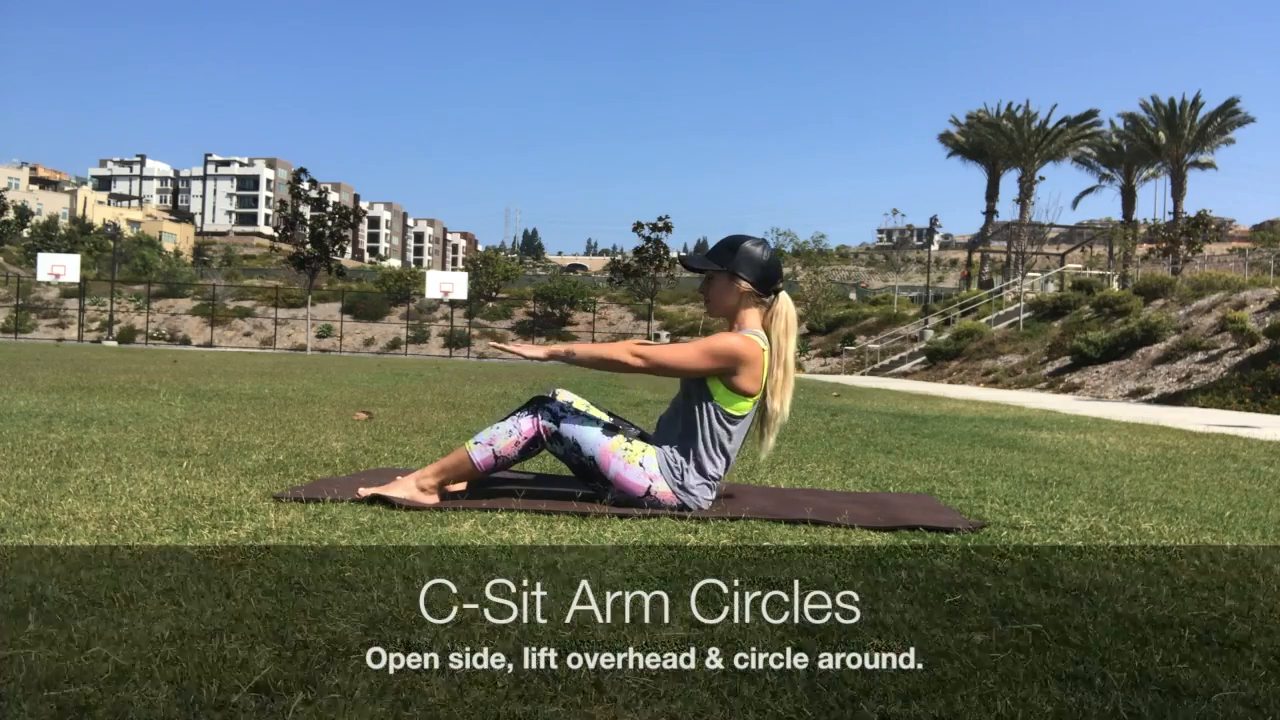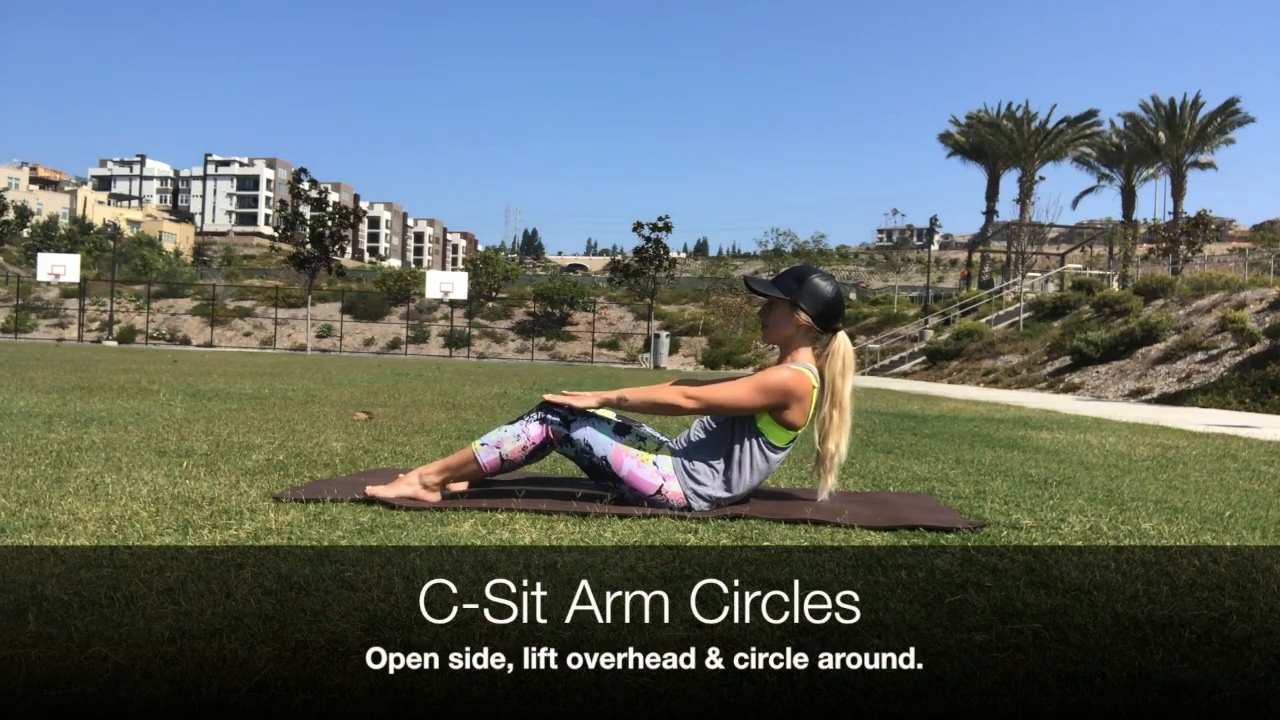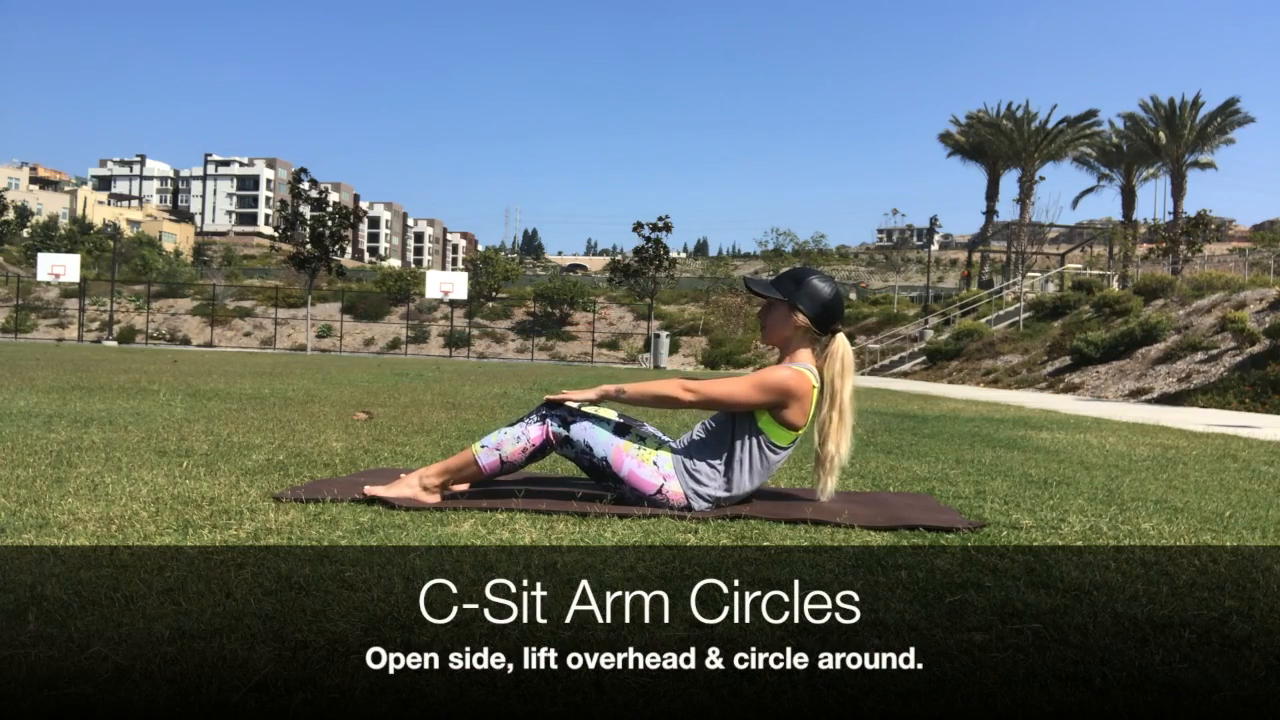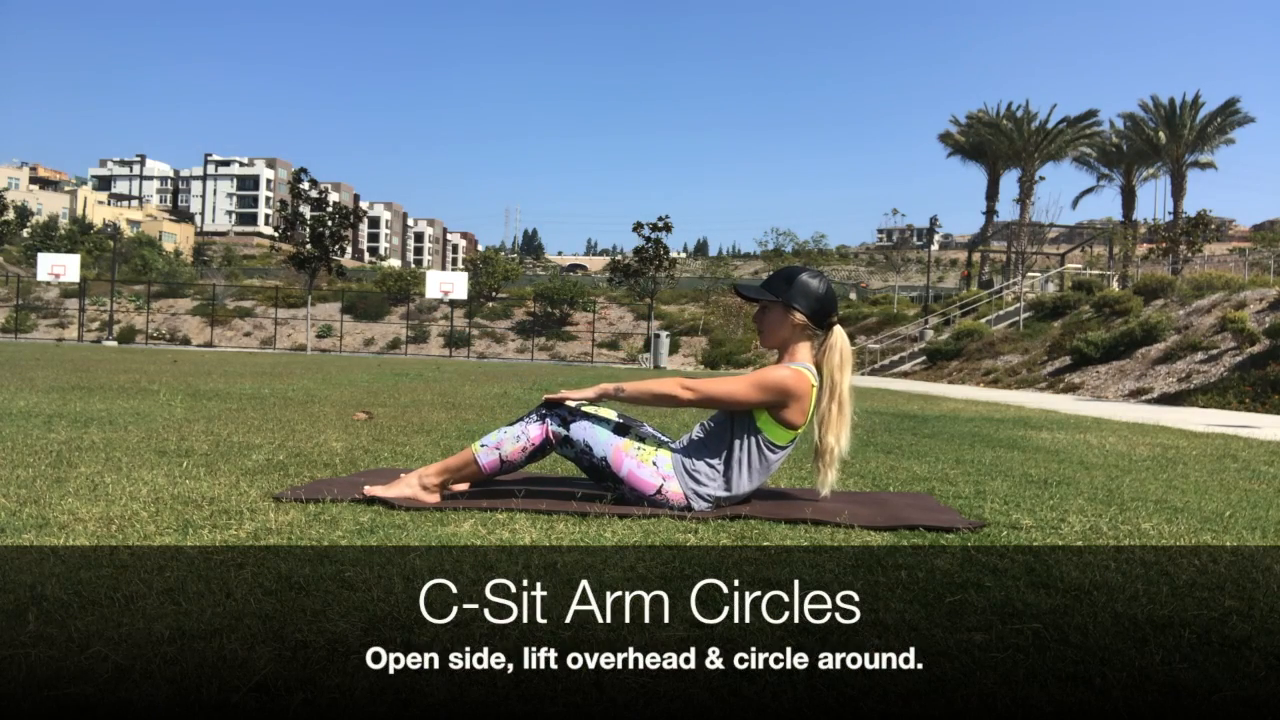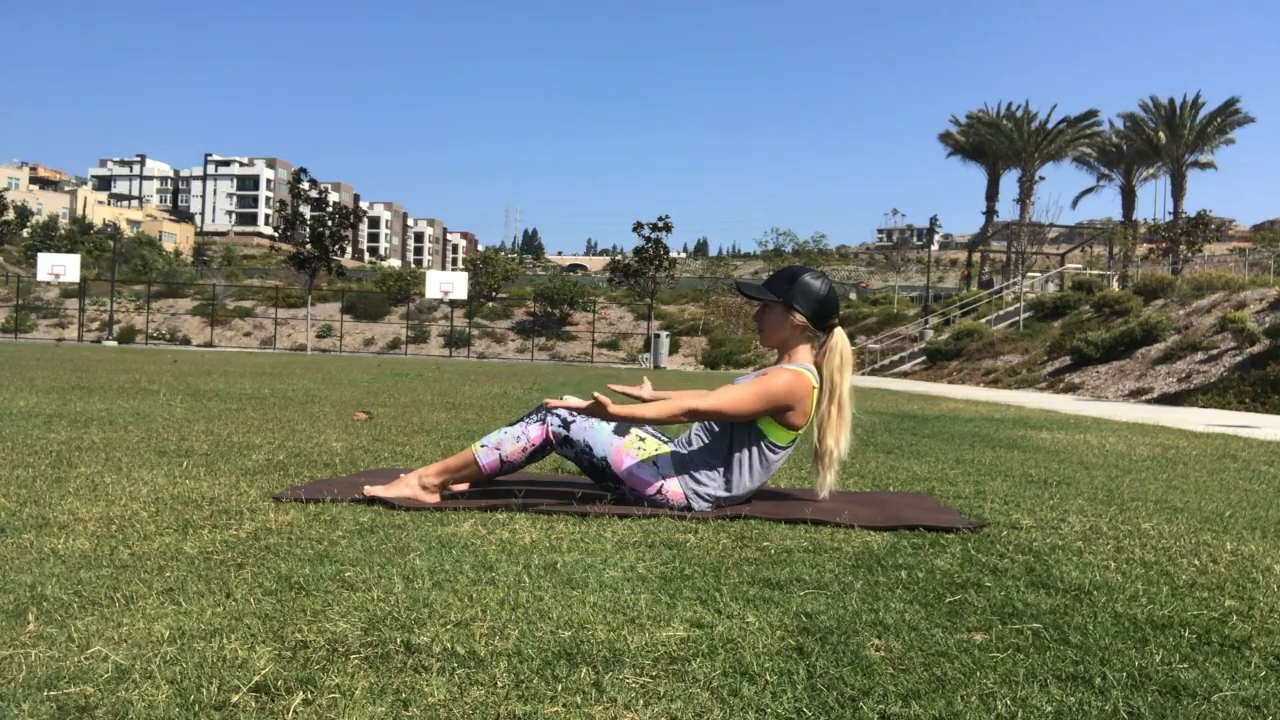
dt=1s
person 1, frame 1
left shoulder: (738, 348)
right shoulder: (742, 345)
left elbow: (637, 359)
right elbow: (646, 349)
left wrist: (553, 351)
right wrist: (561, 349)
left hip: (671, 486)
right hip: (666, 467)
left knee: (546, 417)
right knee: (556, 402)
left ankle: (426, 483)
right ankle: (454, 477)
person 1, frame 2
left shoulder: (791, 381)
right shoulder: (786, 376)
left elbow: (688, 400)
right elbow: (693, 386)
left wrist: (606, 398)
right wrist: (607, 398)
left hip: (682, 488)
right hip: (681, 466)
left knee: (557, 420)
right knee: (564, 412)
left ankle: (428, 480)
right ankle: (457, 474)
person 1, frame 3
left shoulder: (791, 380)
right shoulder: (788, 373)
left elbow: (688, 394)
right elbow: (704, 392)
left wrist: (604, 390)
left hip: (684, 486)
right hip: (684, 465)
left knee: (557, 421)
right knee: (561, 411)
left ankle: (430, 480)
right ankle: (453, 475)
person 1, frame 4
left shoulder: (789, 380)
right shoulder: (787, 375)
left elbow: (686, 391)
right elbow: (703, 396)
left wrist: (604, 389)
right wrist: (602, 396)
left hip: (683, 487)
right hip: (684, 466)
left knee: (556, 421)
right knee: (569, 413)
left ankle: (430, 480)
right ankle: (454, 474)
person 1, frame 5
left shoulder: (792, 383)
right shoulder: (785, 375)
left elbow: (694, 409)
right elbow: (721, 400)
left wrist: (620, 410)
right wrist: (650, 395)
left hip: (682, 487)
right hip: (682, 463)
left knee: (556, 423)
right knee: (563, 411)
left ankle: (428, 480)
right ankle: (454, 475)
